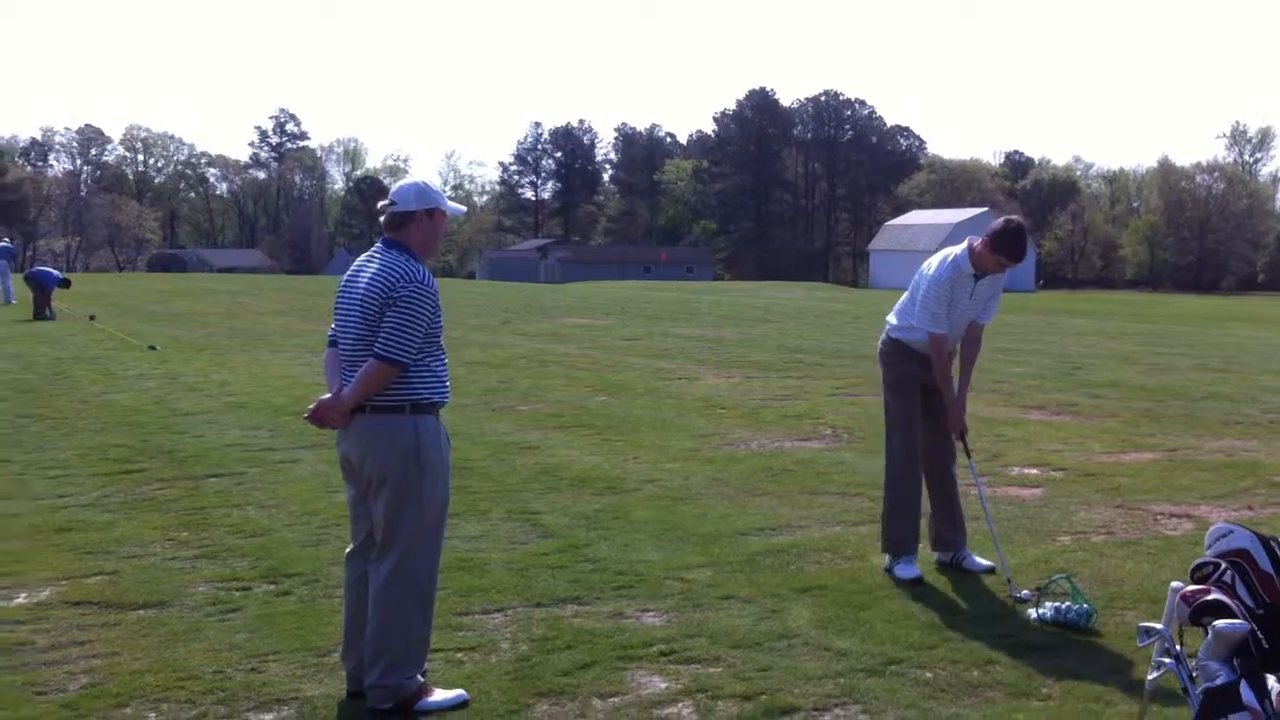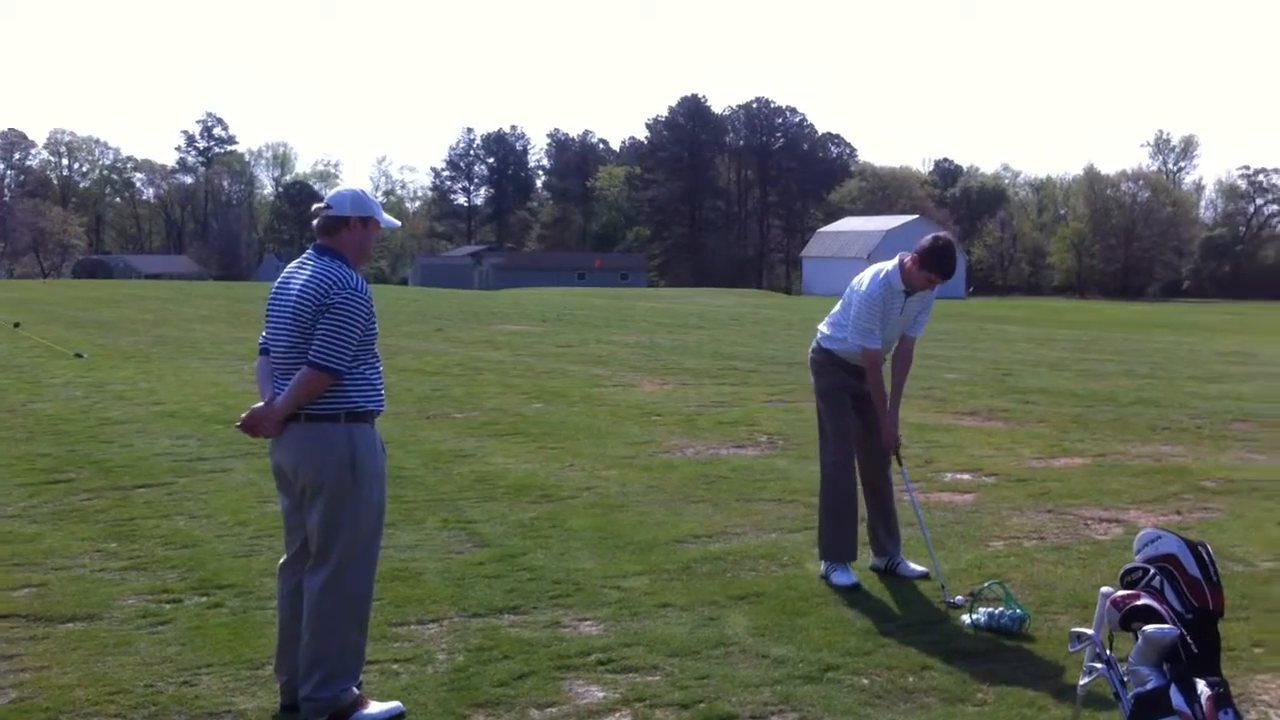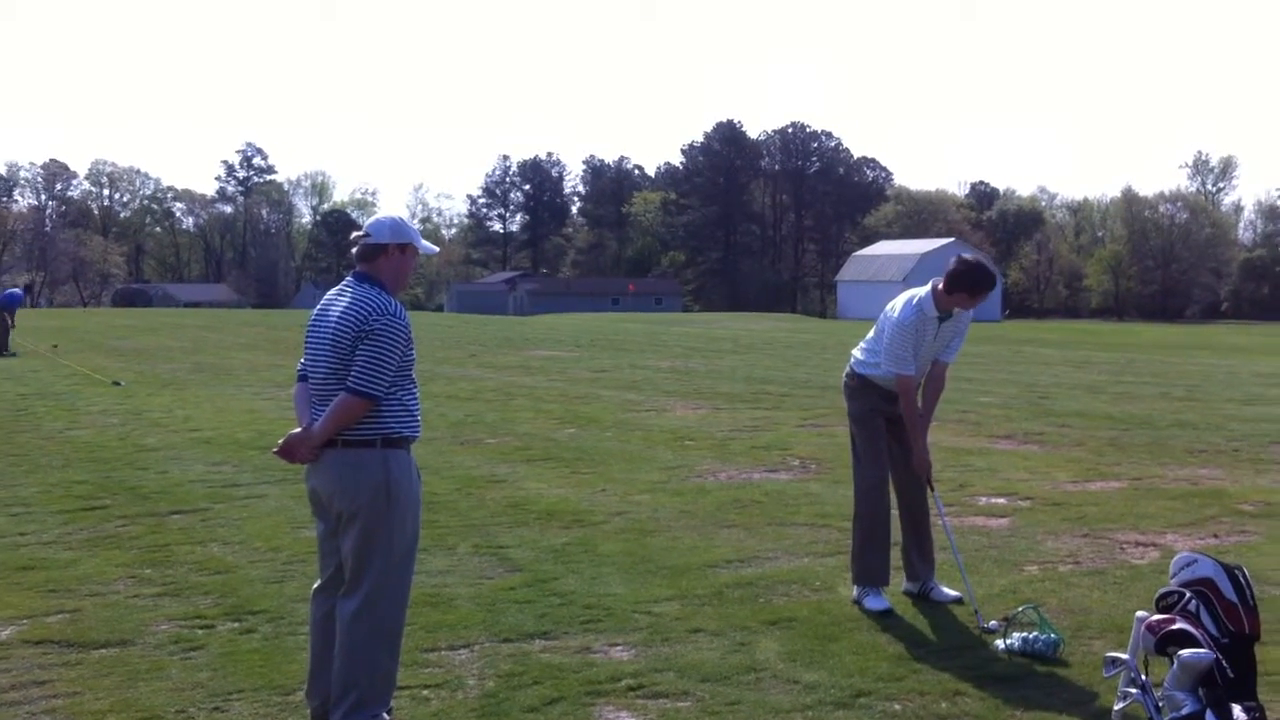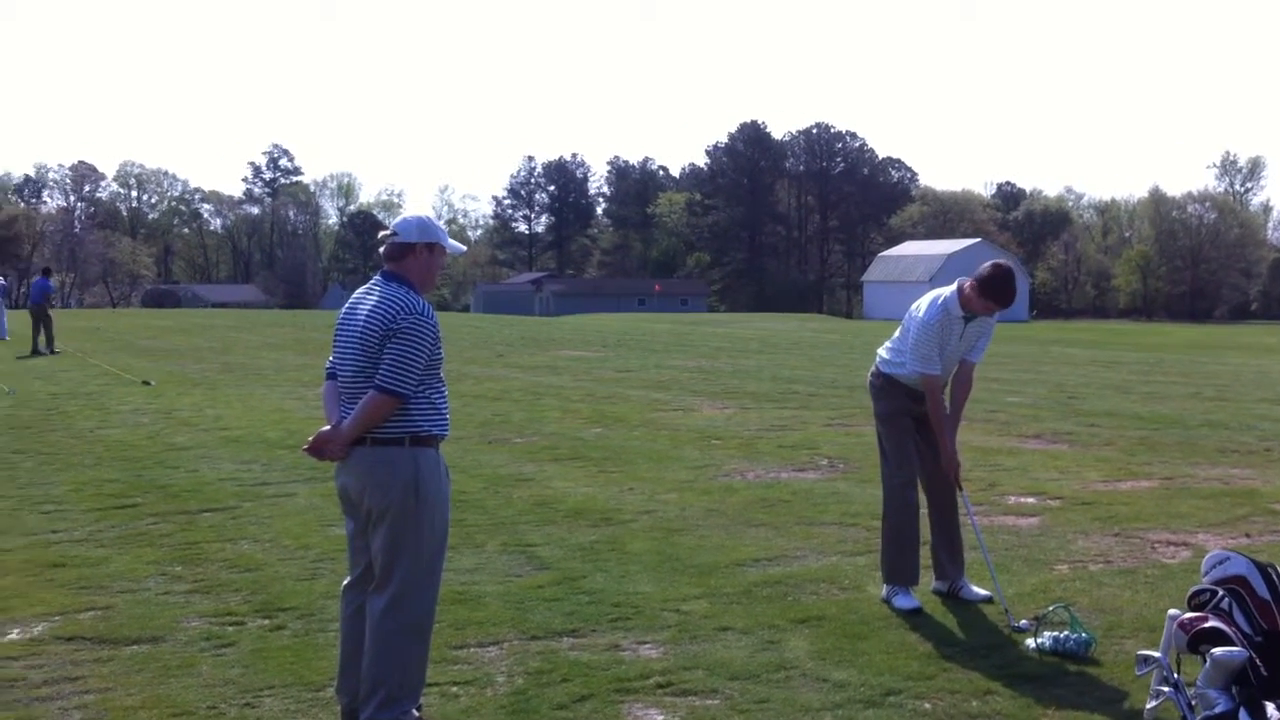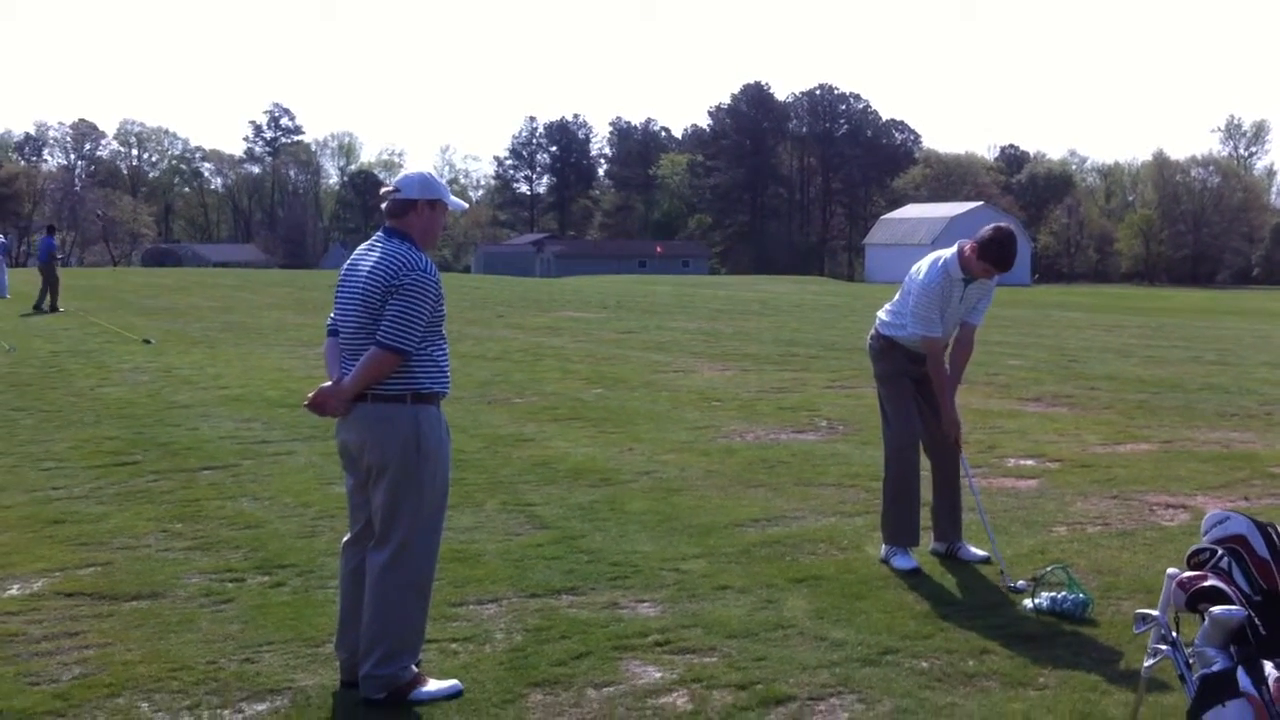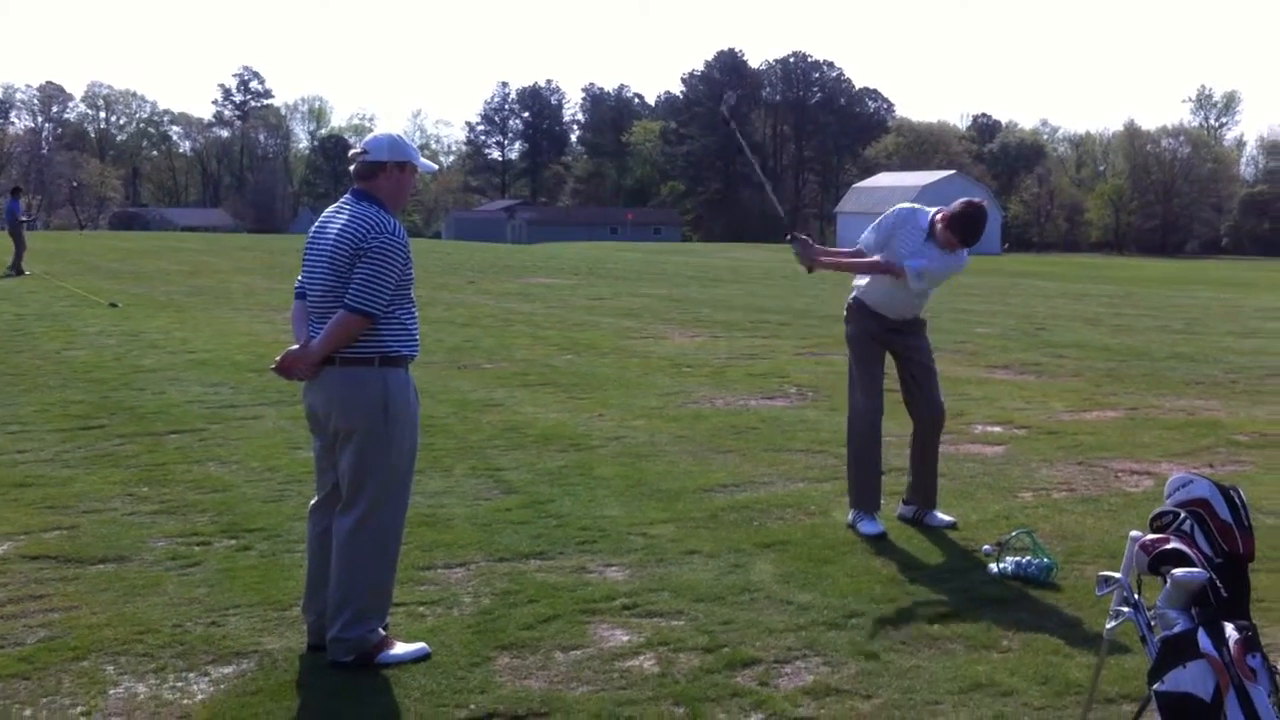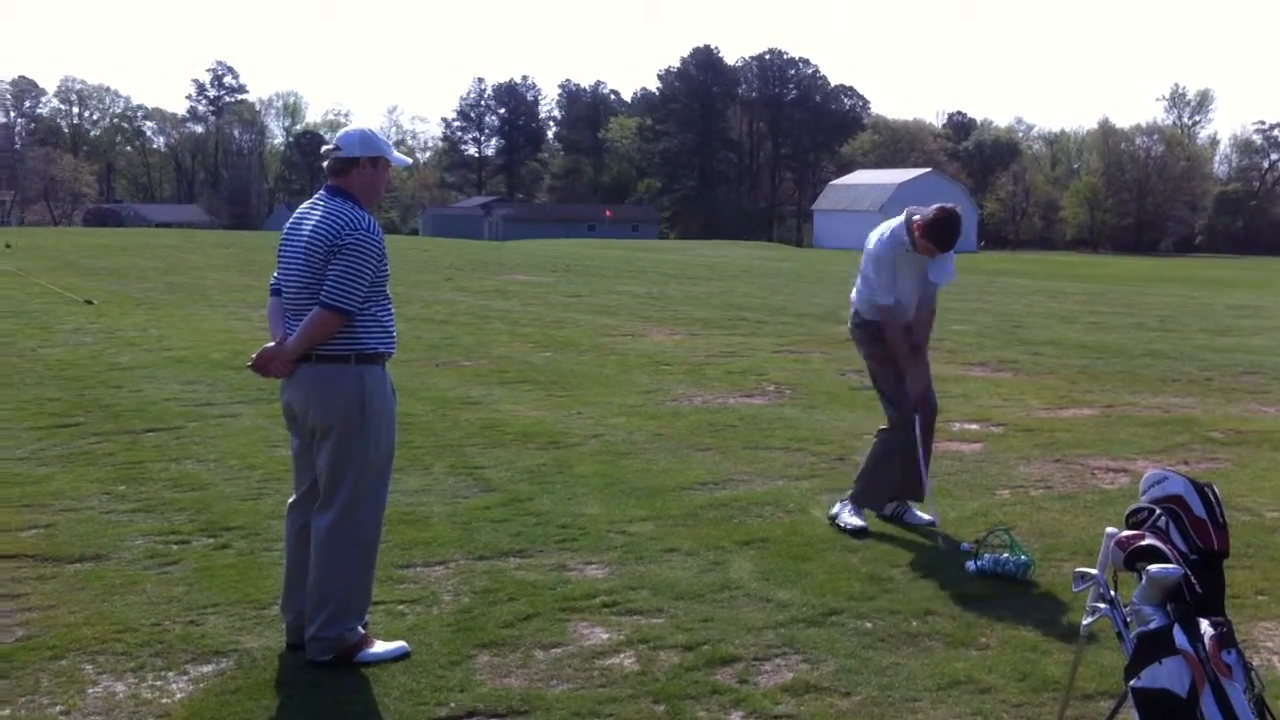
dt=0.5s
person 1, frame 1
left shoulder: (358, 269)
right shoulder: (414, 279)
left elbow: (337, 346)
right elbow: (388, 362)
left wrist: (337, 401)
right wrist: (340, 404)
left hip: (360, 430)
right hip: (405, 432)
left knee: (367, 552)
right knee: (405, 559)
left ankle: (363, 671)
right ankle: (394, 684)
person 1, frame 2
left shoulder: (289, 277)
right shoulder: (348, 287)
left elbow: (267, 354)
right elbow: (322, 371)
left wrist: (270, 408)
right wrist: (275, 414)
left hip: (294, 439)
right hip: (339, 440)
left knee: (301, 563)
right knee: (340, 569)
person 1, frame 3
left shoulder: (328, 303)
right shoulder: (387, 313)
left elbow: (306, 379)
right elbow: (361, 396)
left wrist: (308, 435)
right wrist: (312, 440)
left hip: (329, 465)
right hip: (375, 465)
left knee: (334, 587)
right knee: (373, 595)
person 1, frame 4
left shoulder: (356, 302)
right shoulder: (414, 312)
left elbow: (335, 377)
right elbow: (388, 394)
left wrist: (337, 432)
right wrist: (342, 438)
left hip: (358, 464)
right hip: (404, 464)
left knee: (364, 585)
right knee: (403, 594)
person 1, frame 5
left shoulder: (358, 258)
right shoulder: (417, 269)
left elbow: (336, 334)
right elbow: (390, 350)
left wrist: (338, 389)
right wrist: (342, 393)
left hip: (359, 420)
right hip: (405, 422)
left knee: (364, 542)
right knee: (403, 550)
left ankle: (356, 661)
right ankle: (388, 675)
person 1, frame 6
left shoulder: (326, 221)
right shoulder: (385, 232)
left elbow: (303, 297)
right elbow: (357, 314)
left wrist: (305, 352)
right wrist: (309, 357)
left hip: (326, 383)
right hip: (373, 384)
left knee: (331, 505)
right knee: (371, 512)
left ankle: (324, 624)
right ankle: (355, 638)
person 1, frame 7
left shoulder: (301, 217)
right shoulder: (360, 227)
left elbow: (279, 293)
right elbow: (333, 310)
left wrist: (281, 348)
right wrist: (286, 354)
left hip: (304, 381)
right hip: (350, 382)
left knee: (309, 503)
right knee: (348, 510)
left ankle: (303, 623)
right ankle: (334, 636)
person 2, frame 1
left shoulder: (995, 277)
right shoulder: (941, 272)
left elbow: (972, 336)
right elbow: (937, 345)
left wrist: (961, 398)
right wrist: (951, 407)
left hip: (935, 358)
right hip: (902, 353)
left knee: (942, 455)
right knee: (905, 452)
left ankle: (950, 547)
right ankle: (899, 553)
person 2, frame 2
left shoulder: (926, 291)
right shoulder: (872, 289)
left elbow: (904, 350)
right elbow: (874, 363)
left wrist: (893, 413)
right wrist: (884, 421)
left hip: (866, 368)
right hip: (833, 363)
left knee: (878, 460)
right knee: (839, 459)
left ankle: (885, 552)
right ankle: (834, 559)
person 2, frame 3
left shoulder: (961, 316)
right shoulder: (905, 315)
left elbow: (935, 377)
right elbow: (906, 389)
left wrist: (921, 439)
right wrist: (918, 447)
left hip: (901, 392)
right hip: (867, 389)
left knee: (914, 485)
right knee: (873, 485)
left ankle: (919, 578)
right ankle: (867, 584)
person 2, frame 4
left shoulder: (986, 317)
right shoulder: (930, 315)
left elbow: (963, 376)
right elbow: (932, 389)
left wrist: (950, 437)
right wrist: (946, 448)
left hip: (928, 391)
right hip: (893, 387)
left knee: (942, 482)
right knee: (902, 483)
left ankle: (949, 576)
right ankle: (897, 583)
person 2, frame 5
left shoulder: (986, 279)
right shoulder: (931, 276)
left elbow: (964, 339)
right elbow: (934, 352)
left wrist: (950, 399)
right wrist: (947, 410)
left hip: (928, 353)
right hip: (893, 350)
left knee: (945, 444)
right knee: (904, 443)
left ankle: (947, 538)
right ankle: (895, 543)
person 2, frame 6
left shoulder: (955, 260)
right shoulder: (905, 215)
left elbow: (885, 268)
right elbow: (860, 253)
left wrist: (823, 262)
right wrist: (819, 253)
left hip: (908, 325)
right hip: (866, 316)
left knee: (931, 412)
right knee: (866, 412)
left ankle: (917, 503)
right ankle: (862, 508)
person 2, frame 7
left shoulder: (940, 246)
right shoulder: (882, 246)
left elbow: (927, 304)
right elbow: (885, 311)
left wrist: (917, 362)
right wrist: (908, 369)
left hip: (909, 326)
right hip: (875, 328)
left knee: (925, 411)
right knee: (904, 415)
left ankle: (895, 499)
right ankle: (852, 502)
